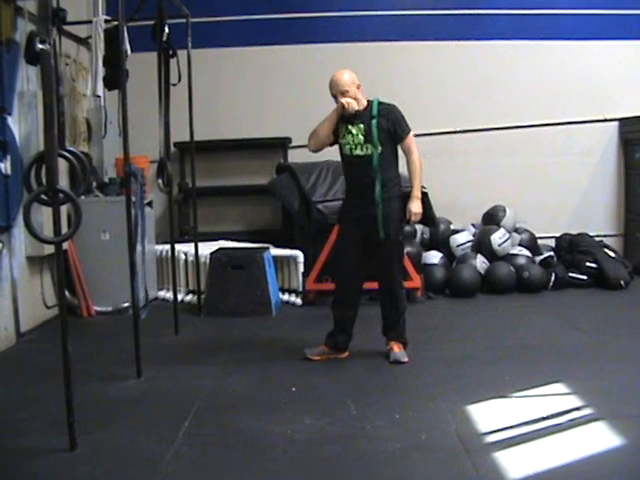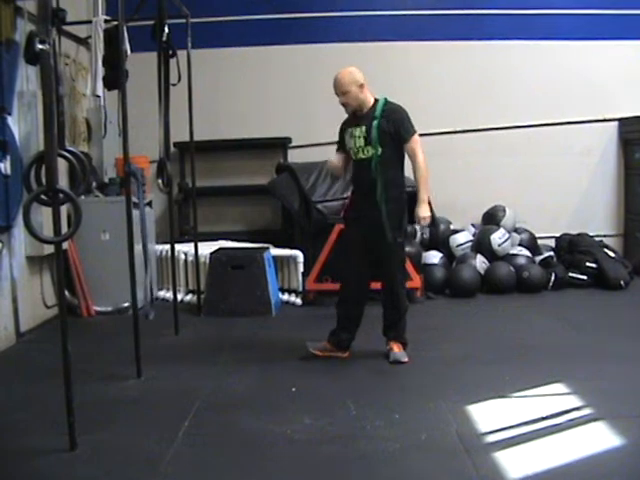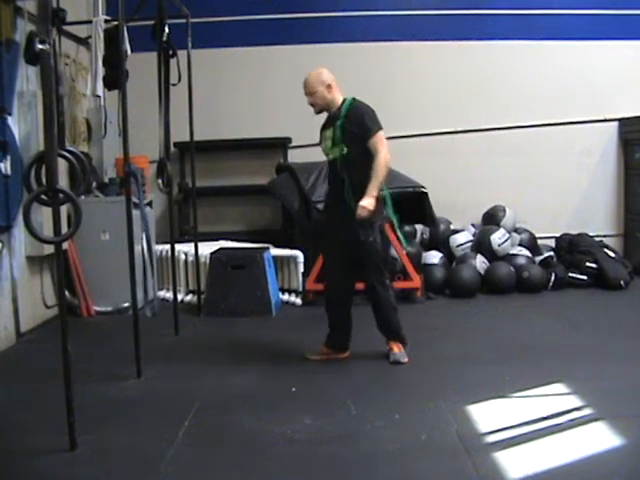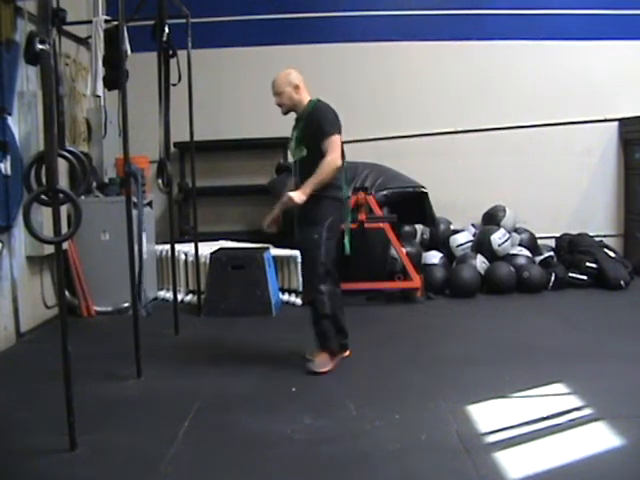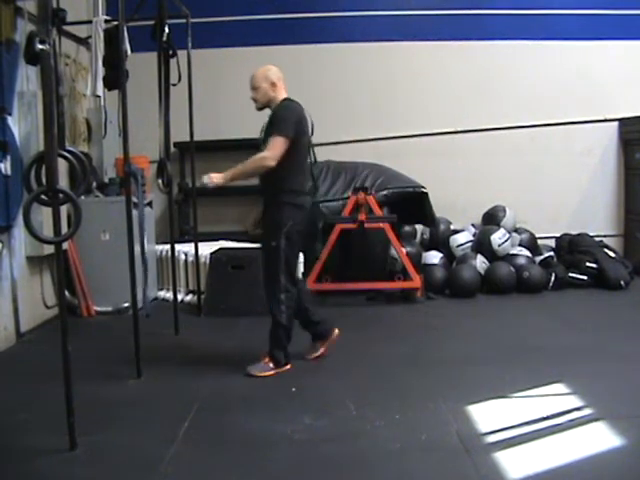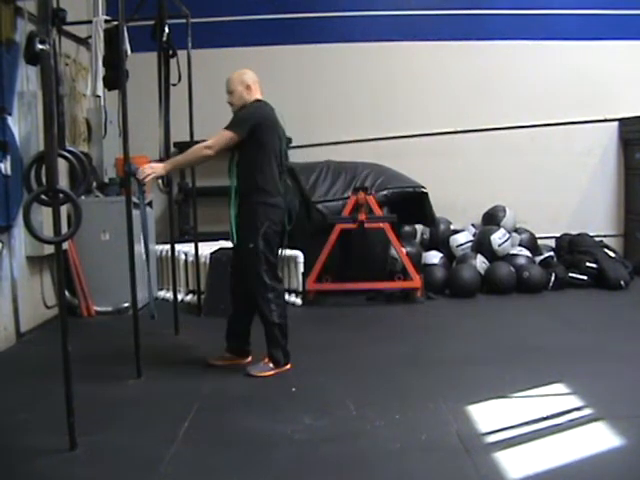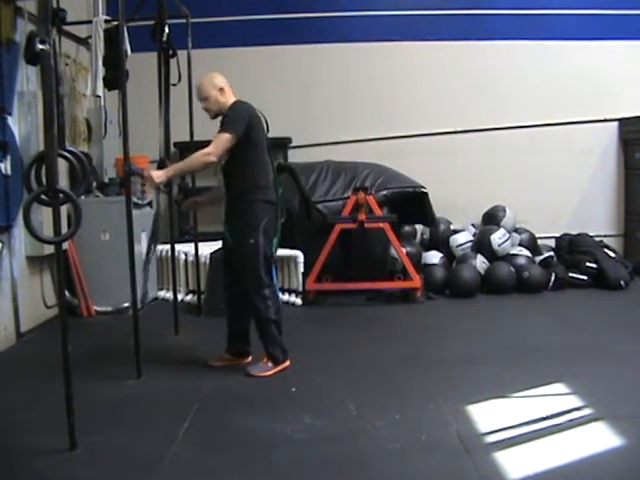
dt=0.4s
person 1, frame 1
left shoulder: (387, 113)
right shoulder: (340, 122)
left elbow: (412, 153)
right elbow: (314, 145)
left wrist: (415, 197)
right wrist: (337, 111)
left hip: (387, 207)
right hip: (353, 209)
left knee: (391, 276)
right knee: (346, 277)
left ankle: (396, 340)
right ankle: (338, 343)
person 1, frame 2
left shoulder: (392, 114)
right shoulder: (349, 124)
left elbow: (417, 156)
right elbow: (345, 167)
left wrist: (423, 201)
right wrist: (335, 164)
left hip: (389, 210)
right hip: (358, 209)
left knee: (393, 277)
right knee: (352, 277)
left ankle: (396, 341)
right ankle: (339, 341)
person 1, frame 3
left shoulder: (359, 113)
right shoulder: (327, 126)
left elbow: (382, 154)
left wrist: (371, 196)
left hip: (363, 210)
right hip: (336, 211)
left knee: (376, 276)
right knee: (335, 280)
left ankle: (395, 340)
right ankle: (337, 343)
person 1, frame 4
left shoulder: (321, 113)
right shoulder: (301, 123)
left elbow: (334, 159)
left wrist: (304, 193)
right wrist: (279, 207)
left hip: (325, 205)
right hip: (308, 207)
left knee: (317, 274)
right knee: (323, 276)
left ankle: (329, 348)
right ankle: (338, 343)
person 1, frame 5
left shoulder: (287, 112)
right shoulder: (283, 115)
left elbow: (268, 159)
left wrist: (225, 176)
right wrist: (266, 208)
left hip: (288, 208)
right hip: (283, 207)
left knee: (278, 282)
right knee: (285, 278)
left ankle: (277, 356)
right ankle: (322, 330)
person 1, frame 6
left shoulder: (254, 114)
right shoulder: (265, 118)
left elbow: (210, 148)
left wrist: (165, 166)
left hip: (262, 211)
right hip: (259, 209)
left knee: (264, 282)
right knee: (241, 281)
left ankle: (278, 357)
right ankle: (237, 349)
person 1, frame 7
left shoulder: (240, 113)
right shoulder: (234, 119)
left elbow: (210, 155)
left wrist: (167, 173)
right wrist: (202, 199)
left hip: (256, 210)
right hip: (239, 211)
left knee: (258, 281)
right knee: (235, 283)
left ankle: (277, 355)
right ankle: (238, 350)
